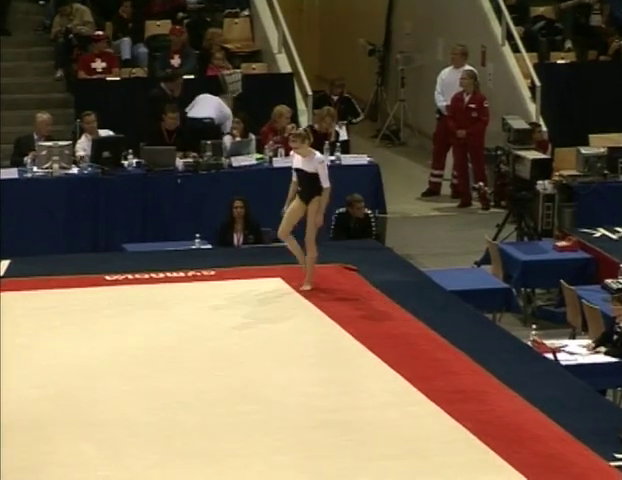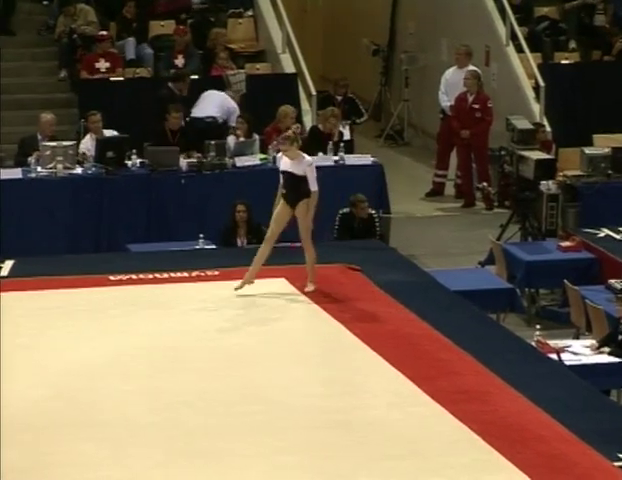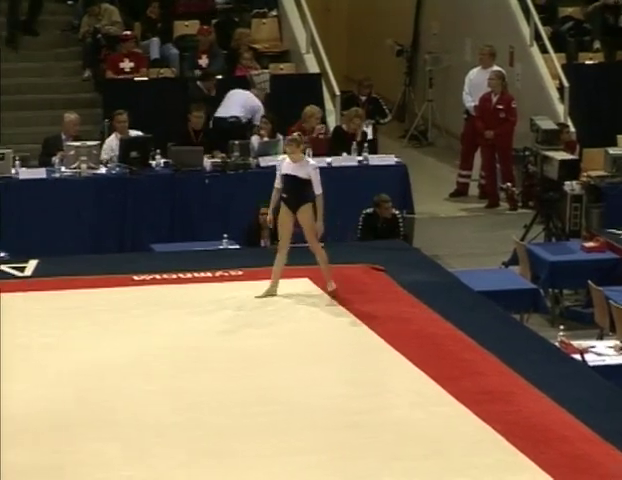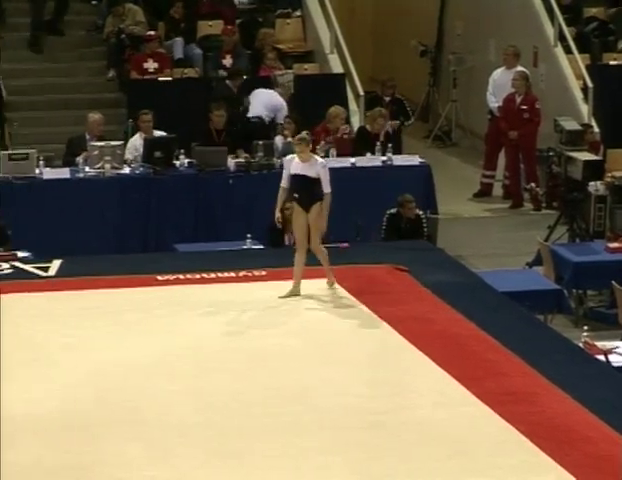
dt=0.2s
person 1, frame 1
left shoulder: (318, 159)
right shoulder: (294, 155)
left elbow: (326, 187)
left wrist: (320, 213)
right wrist: (287, 203)
left hip: (315, 198)
right hip: (301, 197)
left knee: (310, 240)
right knee: (282, 232)
left ankle: (308, 280)
right ankle: (304, 261)
person 1, frame 2
left shoulder: (306, 162)
right shoulder: (281, 158)
left elbow: (314, 190)
left wrist: (310, 216)
right wrist: (278, 203)
left hip: (302, 202)
right hip: (286, 200)
left knee: (306, 241)
right knee: (269, 238)
left ankle: (311, 281)
right ankle: (249, 277)
person 1, frame 3
left shoulder: (310, 165)
right shoulder: (282, 161)
left elbow: (318, 193)
right elbow: (277, 187)
left wrist: (319, 220)
right wrist: (270, 210)
left hip: (303, 206)
right hip: (286, 205)
left knee: (313, 244)
right knee: (282, 246)
left ankle: (329, 280)
right ankle: (273, 286)
person 1, frame 4
left shoulder: (320, 164)
right shoulder: (289, 161)
left elbow: (327, 192)
right elbow: (284, 186)
left wrist: (324, 217)
right wrist: (278, 209)
left hip: (315, 205)
right hip: (298, 205)
left knee: (315, 245)
right knee: (300, 245)
left ankle: (328, 273)
right ankle: (296, 286)
person 2, frame 1
left shoulder: (470, 72)
right shoulder: (445, 72)
right elbow: (438, 92)
right wrist: (444, 106)
right hip: (444, 114)
right knee: (438, 150)
left ankle: (457, 187)
right ankle: (434, 186)
person 2, frame 2
right shoulder: (449, 72)
right elbow: (442, 92)
right wrist: (449, 106)
right hip: (448, 115)
right knee: (442, 150)
left ankle: (461, 187)
right ankle: (438, 185)
person 2, frame 3
right shoulder: (473, 73)
right elbow: (466, 92)
right wrist: (473, 106)
right hip: (472, 115)
right knee: (466, 150)
left ankle: (485, 187)
right ankle: (462, 186)
person 2, frame 4
left shoulder: (522, 73)
right shoulder: (497, 73)
right elbow: (489, 93)
right wrist: (497, 107)
right hip: (496, 115)
right knee: (490, 151)
left ankle: (509, 187)
right ankle: (486, 186)
person 3, frame 1
left shoulder: (480, 99)
right shoulder: (456, 98)
left elbow: (484, 121)
right elbow: (450, 117)
left wrist: (467, 132)
right wrist: (455, 130)
left hip: (475, 139)
right hip: (458, 139)
left knee: (478, 167)
right knee: (460, 168)
left ankle: (484, 199)
right ankle: (465, 198)
person 3, frame 2
left shoulder: (484, 99)
right shoulder: (460, 98)
left elbow: (488, 121)
right elbow: (454, 118)
left wrist: (471, 132)
right wrist: (459, 131)
left hip: (479, 140)
right hip: (461, 139)
left knee: (482, 168)
right knee: (464, 168)
left ankle: (488, 199)
right ankle: (469, 198)
person 3, frame 3
left shoulder: (508, 99)
right shoulder: (484, 98)
left elbow: (512, 121)
right elbow: (478, 118)
left wrist: (495, 133)
right wrist: (484, 131)
left hip: (503, 140)
right hip: (486, 139)
left knee: (506, 168)
right knee: (488, 168)
left ankle: (512, 200)
right ankle: (493, 199)
person 3, frame 4
left shoulder: (532, 100)
right shoulder: (508, 99)
left elbow: (535, 122)
right elbow: (502, 118)
left wrist: (519, 133)
right wrist: (507, 132)
left hip: (527, 140)
right hip: (510, 140)
left knee: (530, 168)
right knee: (512, 169)
left ankle: (536, 200)
right ankle: (517, 199)
